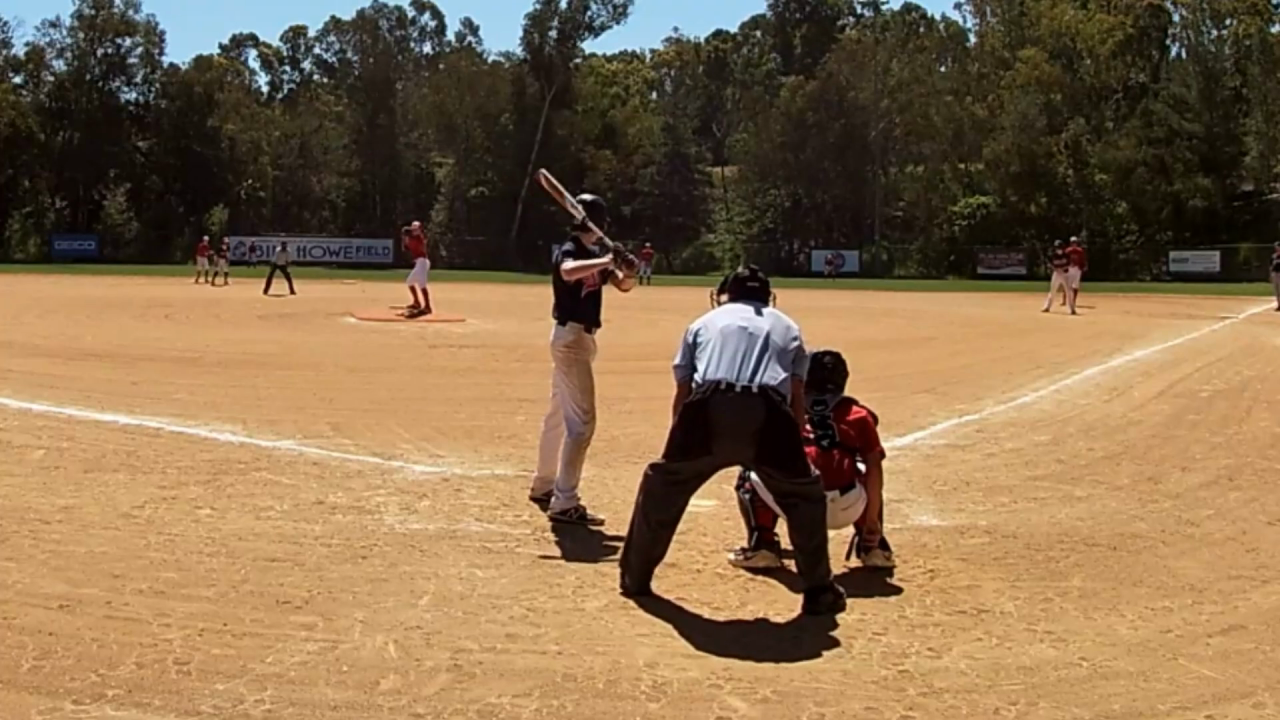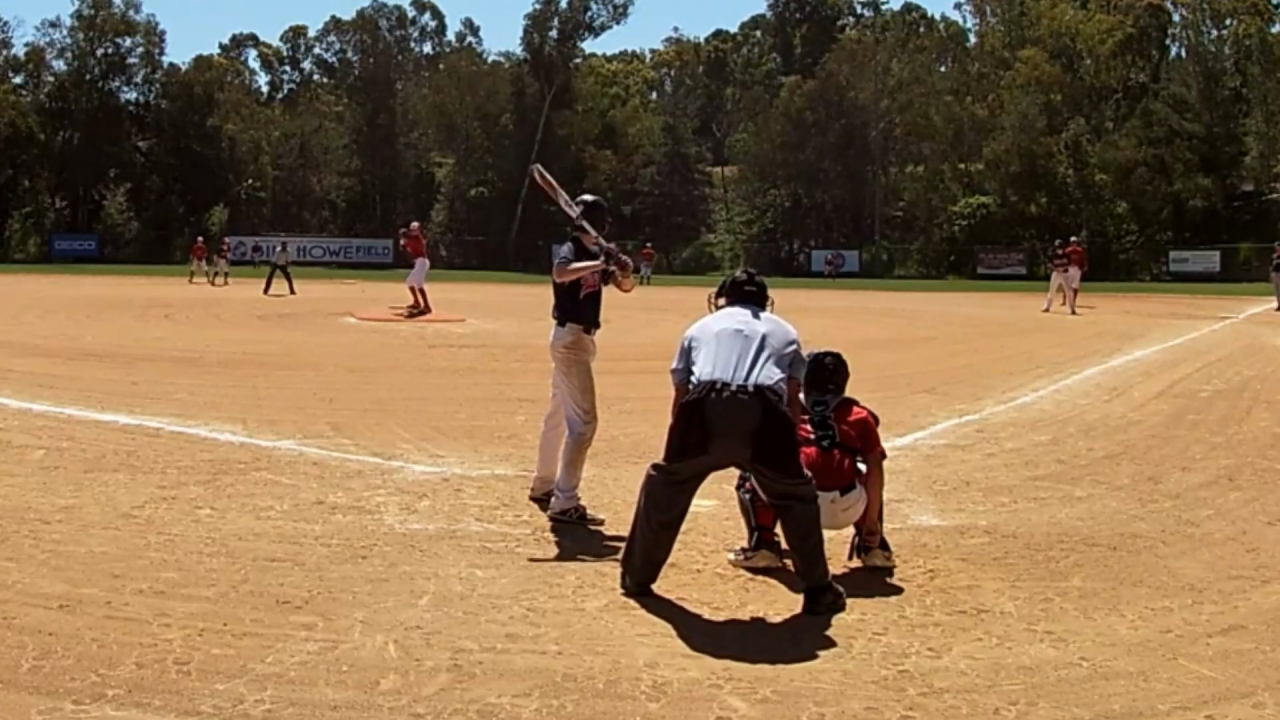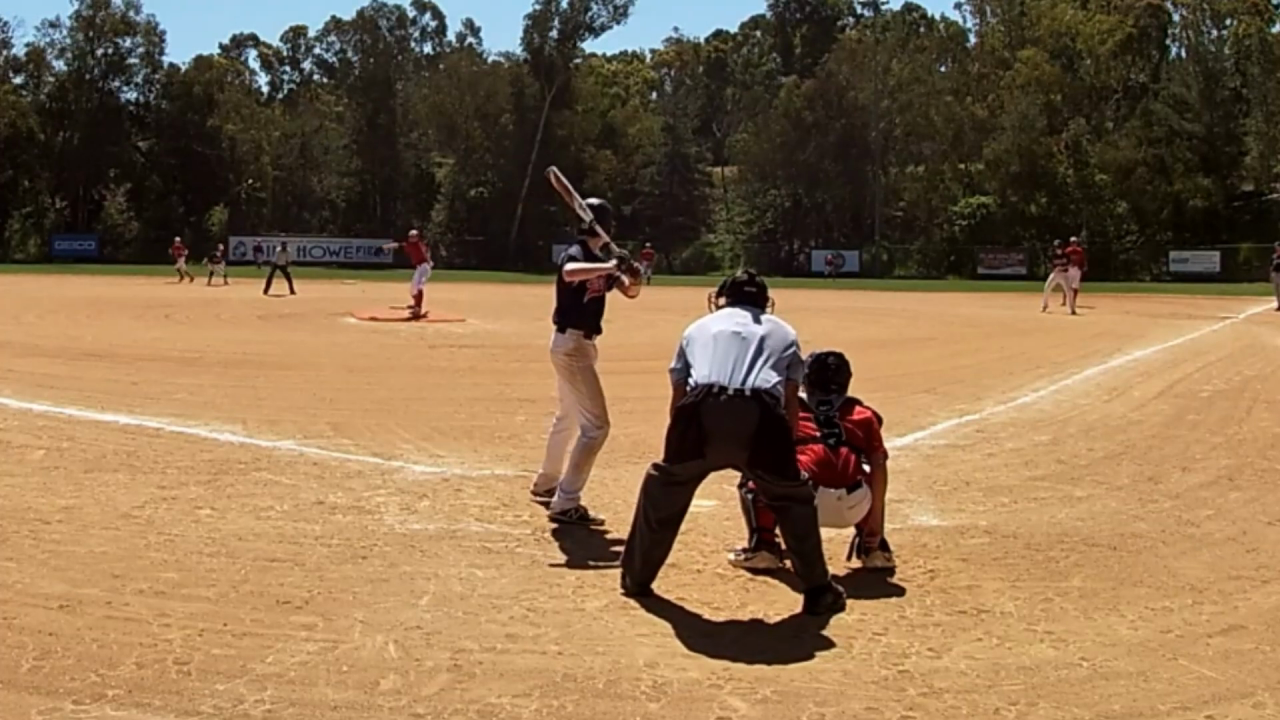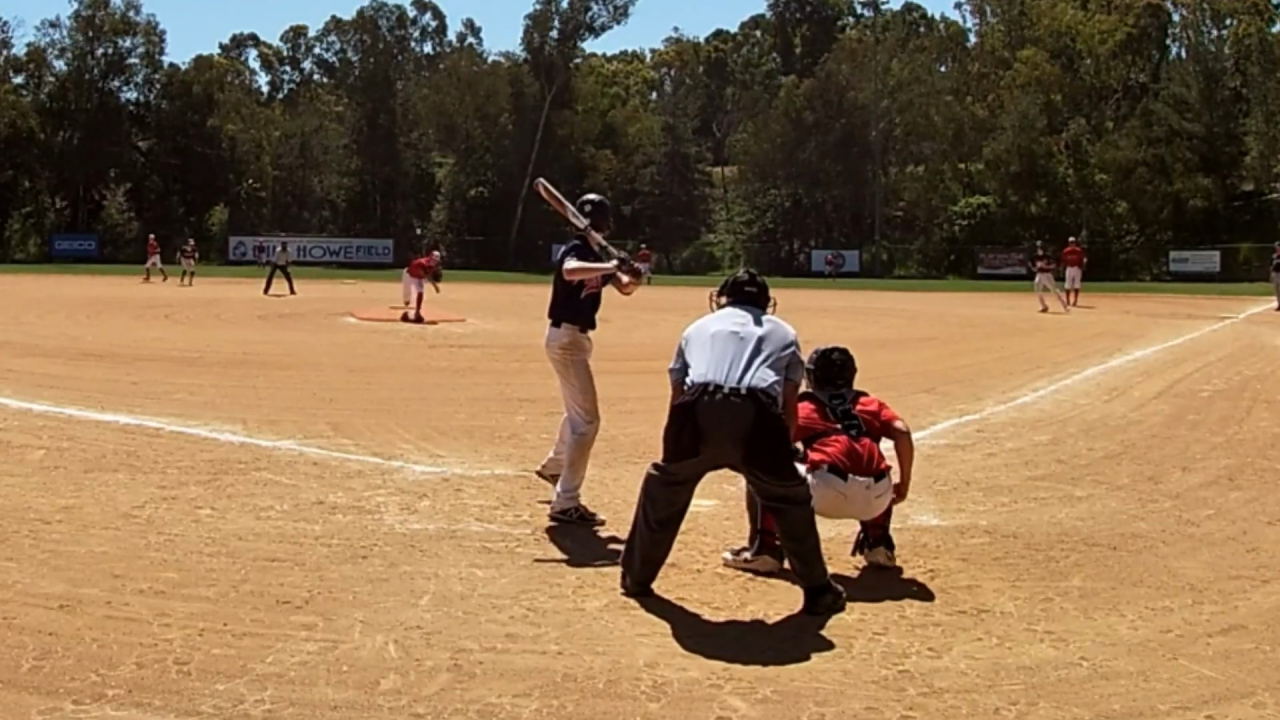
dt=0.4s
person 1, frame 1
left shoulder: (704, 322)
right shoulder: (787, 327)
left elbow: (682, 394)
right elbow: (796, 398)
left wrist: (681, 444)
right wrist: (792, 450)
left hip: (709, 412)
right hip: (768, 417)
left knee: (662, 483)
right knee: (805, 494)
left ankle: (635, 576)
right ankle: (819, 591)
person 1, frame 2
left shoulder: (700, 327)
right shoulder: (784, 330)
left elbow: (680, 396)
right elbow: (792, 400)
left wrist: (683, 449)
right wrist: (787, 451)
left hip: (705, 412)
right hip: (764, 417)
left knee: (664, 485)
right knee: (797, 496)
left ankle: (636, 578)
right ankle: (819, 591)
person 1, frame 3
left shoulder: (699, 327)
right shoulder: (783, 332)
left elbow: (677, 397)
right elbow: (790, 402)
left wrist: (682, 448)
right wrist: (781, 453)
left hip: (702, 415)
right hip: (761, 420)
left knee: (664, 485)
right knee: (794, 497)
left ankle: (636, 577)
right ankle: (818, 591)
person 1, frame 4
left shoulder: (699, 327)
right shoulder: (783, 332)
left elbow: (677, 394)
right elbow: (789, 404)
left wrist: (684, 448)
right wrist: (779, 453)
left hip: (698, 414)
right hip: (757, 419)
left knee: (664, 486)
right knee: (790, 497)
left ankle: (636, 577)
right ankle: (818, 591)
person 2, frame 1
left shoulder: (595, 252)
right shoulder: (569, 250)
left elbow: (623, 286)
right elbow: (568, 273)
left wrist: (628, 270)
right wrist: (608, 260)
left hip: (578, 338)
right hip: (571, 338)
left knee: (558, 415)
right knee: (581, 421)
left ankle: (544, 486)
right ankle: (564, 504)
person 2, frame 2
left shoulder: (595, 253)
right shoulder: (568, 251)
left elbow: (625, 286)
right elbow: (559, 275)
left wrist: (624, 271)
right wrist: (599, 263)
left hip: (578, 338)
right hip: (571, 339)
left knee: (558, 415)
right knee: (582, 421)
left ankle: (543, 486)
right ankle: (564, 504)
person 2, frame 3
left shoulder: (599, 260)
right shoulder: (576, 254)
left elbow: (630, 292)
right elbow: (570, 274)
left wrist: (633, 277)
right wrist: (612, 267)
left hip: (576, 344)
right hip: (572, 345)
left knee: (568, 418)
right knee: (596, 425)
left ankle: (546, 483)
right ankle: (565, 504)
person 2, frame 4
left shoulder: (595, 255)
right shoulder: (575, 249)
left elbow: (625, 289)
right elbow: (569, 272)
left wrist: (631, 275)
right wrist: (612, 267)
left hip: (574, 338)
right hip: (566, 339)
left knee: (577, 411)
right knee: (585, 420)
left ankle: (553, 466)
right ankle: (565, 504)
person 3, frame 1
right shoulder: (859, 415)
right elbow: (874, 467)
right wrist: (873, 519)
right hip: (845, 509)
left knee: (749, 475)
right knee: (868, 477)
left ankle: (762, 548)
right ankle: (873, 548)
person 3, frame 2
right shoulder: (860, 415)
right elbow: (875, 467)
right wrist: (872, 520)
right hip: (845, 509)
left knee: (749, 474)
right knee: (869, 478)
left ankle: (762, 547)
right ankle: (874, 548)
person 3, frame 3
right shoulder: (863, 414)
right elbow: (878, 466)
right wrist: (875, 521)
right hip: (851, 508)
left knee: (752, 475)
right knee: (870, 477)
left ankle: (762, 548)
right ankle: (874, 550)
person 3, frame 4
left shoulder: (800, 408)
right shoulder: (871, 404)
right elbow: (902, 432)
right wrist: (904, 482)
right hip: (873, 498)
left ankle: (763, 550)
right ankle: (879, 545)
